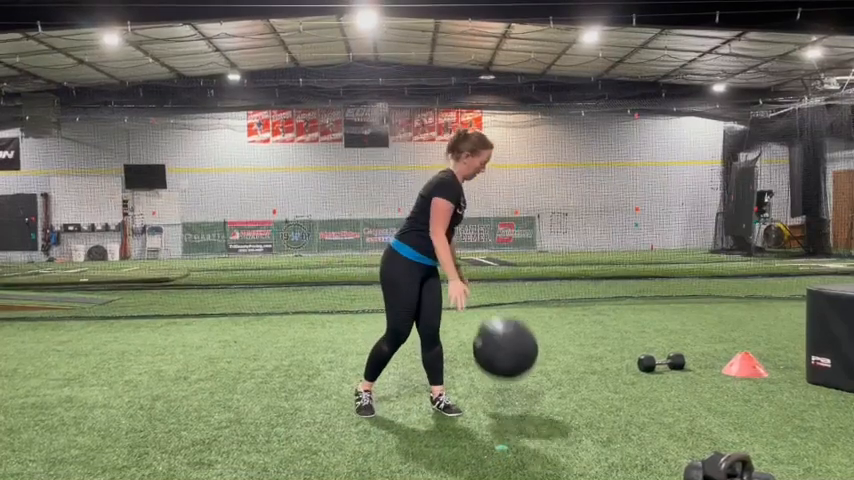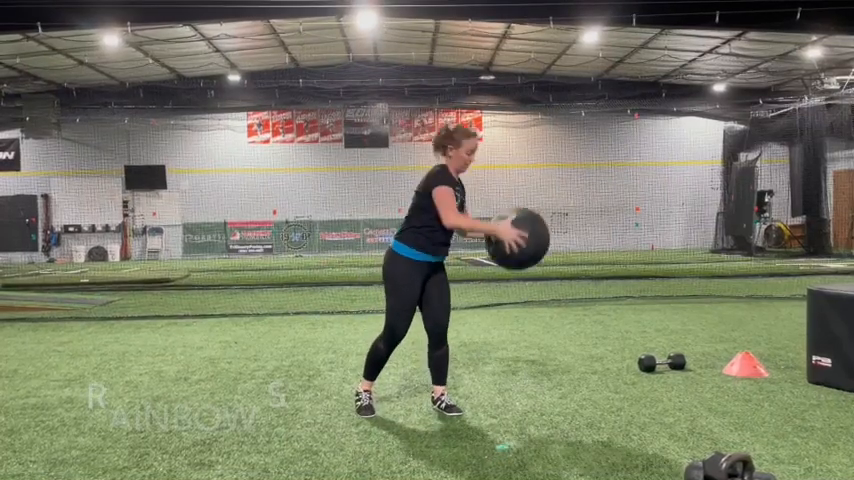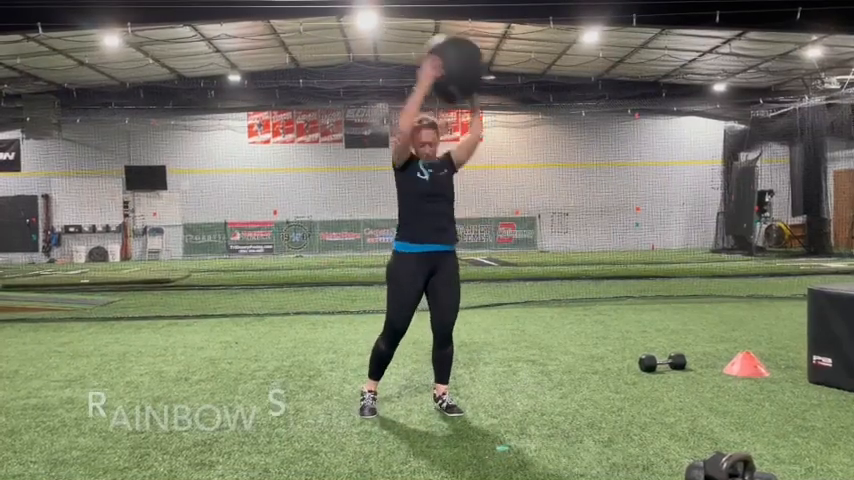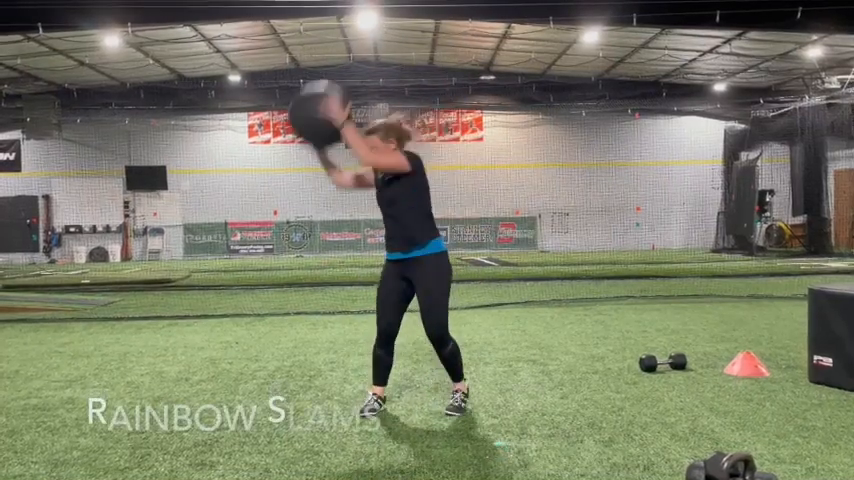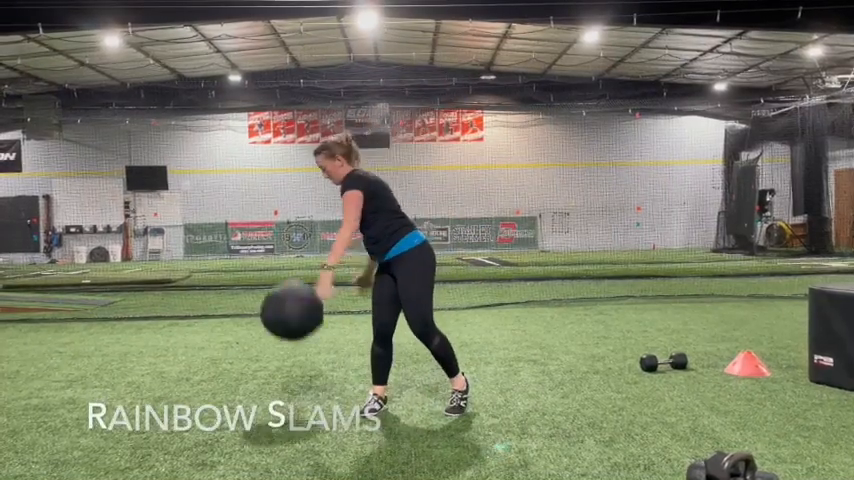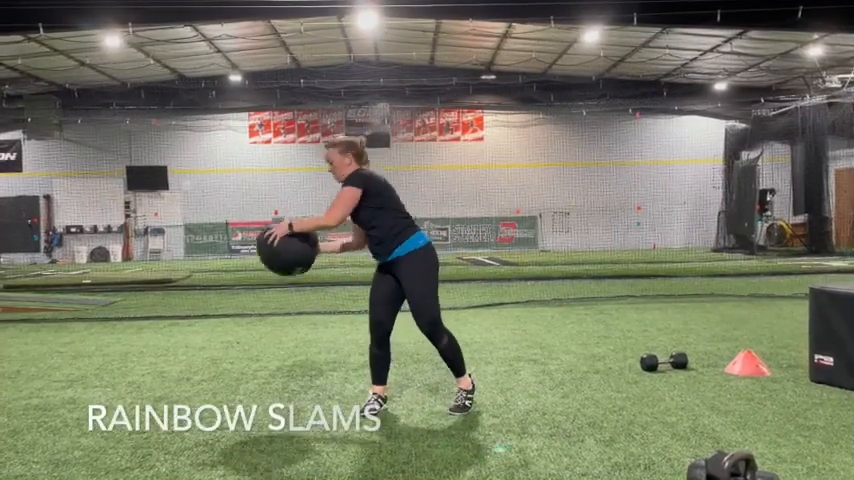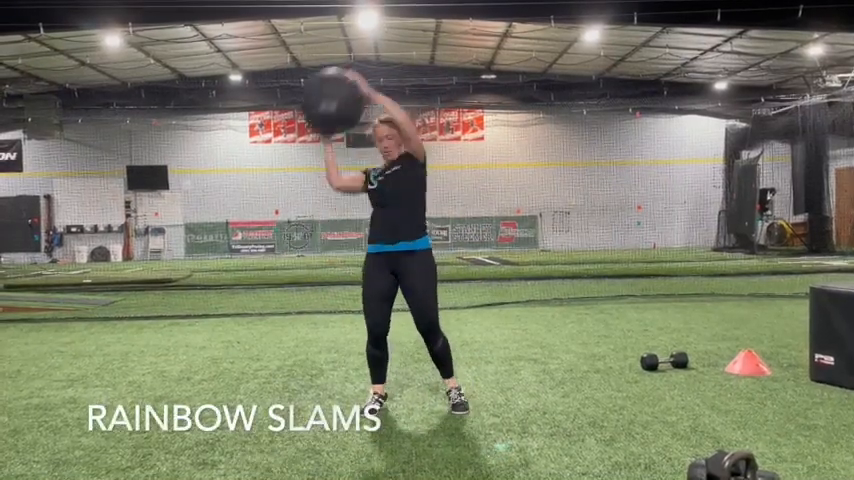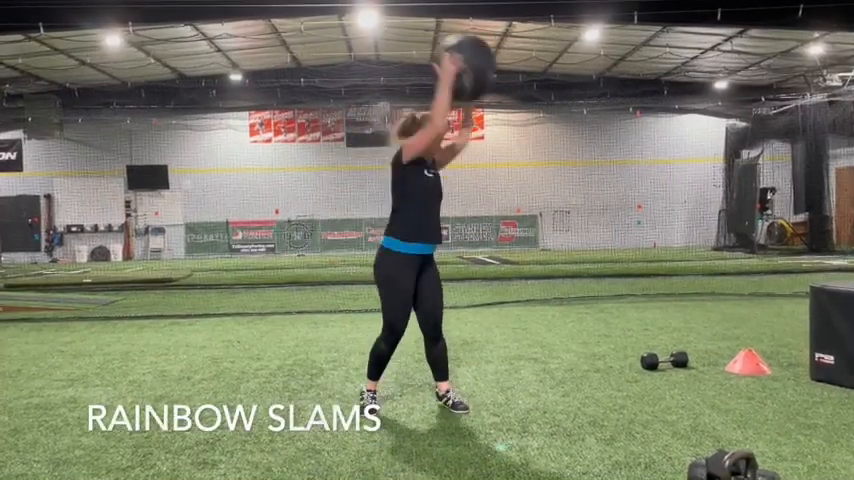
dt=0.4s
person 1, frame 1
left shoulder: (453, 185)
right shoulder: (446, 184)
left elbow: (445, 237)
right elbow: (437, 235)
left wrist: (456, 276)
right wrist: (454, 281)
left hip: (426, 268)
right hip: (402, 265)
left knee: (431, 333)
right knee: (397, 333)
left ankle: (437, 395)
right ankle: (364, 390)
person 1, frame 2
left shoulder: (456, 184)
right shoulder: (437, 176)
left elbow: (458, 224)
right elbow: (450, 219)
left wrist: (495, 230)
right wrist: (497, 230)
left hip: (434, 266)
right hip: (404, 262)
left knee: (439, 331)
right knee: (395, 331)
left ankle: (439, 394)
right ankle: (364, 389)
person 1, frame 3
left shoulder: (448, 165)
right shoulder: (404, 165)
left elbow: (474, 137)
right elbow: (404, 128)
left wrist: (472, 99)
right wrist: (424, 84)
left hip: (445, 259)
right hip: (409, 257)
left knee: (444, 331)
right knee: (395, 328)
left ankle: (441, 392)
right ankle: (370, 389)
person 1, frame 4
left shoulder: (411, 163)
right shoulder: (384, 174)
left elbow: (371, 160)
right elbow: (343, 179)
left wrist: (343, 122)
right wrist: (321, 151)
left hip: (429, 261)
right hip: (396, 264)
left knee: (437, 331)
right knee: (385, 332)
left ankle: (461, 389)
right ankle: (377, 394)
person 1, frame 5
left shoulder: (353, 183)
right shoulder: (364, 183)
left elbow: (348, 230)
left wrist: (327, 271)
right wrist: (369, 270)
left hip: (413, 258)
right hip: (391, 264)
left knee: (422, 327)
right knee: (381, 331)
left ankle: (459, 384)
right ankle: (378, 394)
person 1, frame 6
left shoulder: (362, 180)
right shoulder: (359, 197)
left elbow: (331, 219)
right elbow: (357, 242)
left wrist: (289, 227)
right wrist: (314, 247)
left hip: (416, 257)
right hip: (388, 265)
left knee: (431, 326)
right knee: (378, 331)
left ankle: (465, 384)
right ankle: (378, 393)
person 1, frame 7
left shoulder: (414, 163)
right shoulder: (371, 176)
left elbow: (404, 121)
right elbow: (337, 183)
left wrist: (366, 89)
right wrist: (328, 145)
left hip: (416, 257)
right hip: (378, 260)
left knee: (429, 327)
right knee: (376, 330)
left ankle: (453, 388)
right ankle: (378, 393)
person 1, frame 8
left shoulder: (430, 163)
right shoulder: (405, 160)
left elbow: (462, 139)
right elbow: (436, 125)
right wrist: (446, 77)
left hip: (424, 260)
right hip: (396, 259)
left knee: (434, 328)
right knee: (394, 329)
left ankle: (444, 389)
right ankle: (369, 390)
